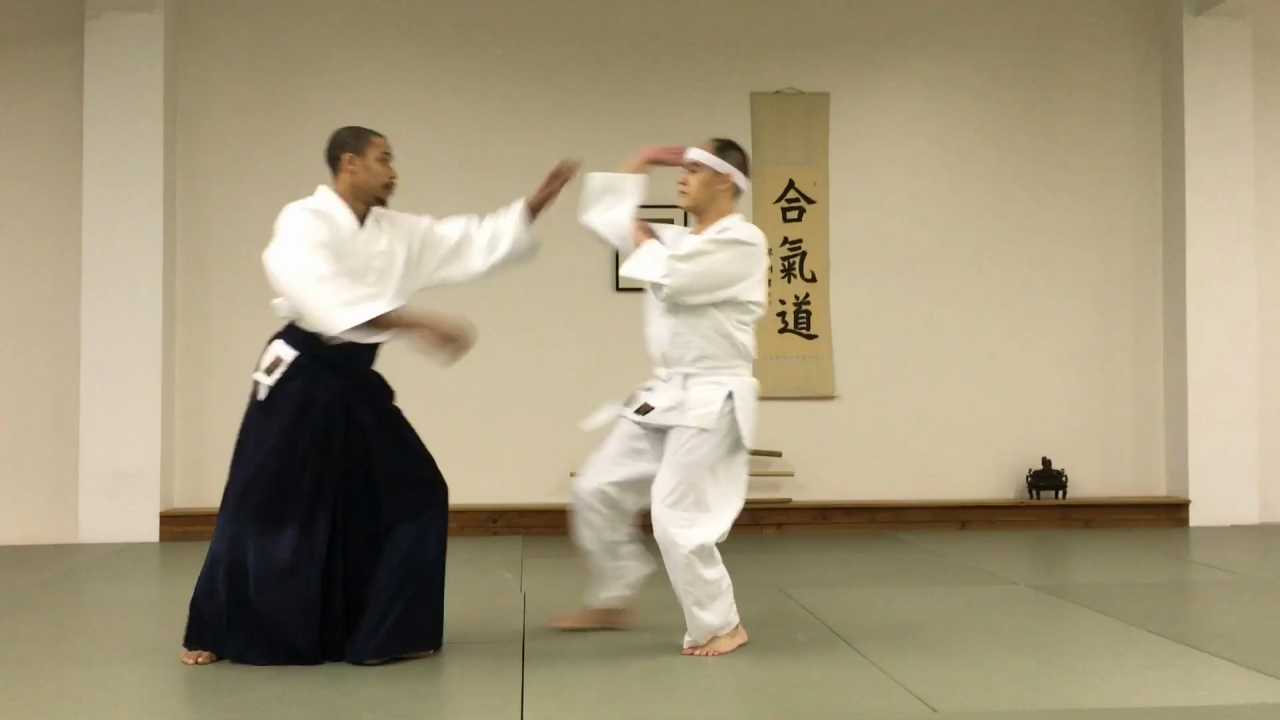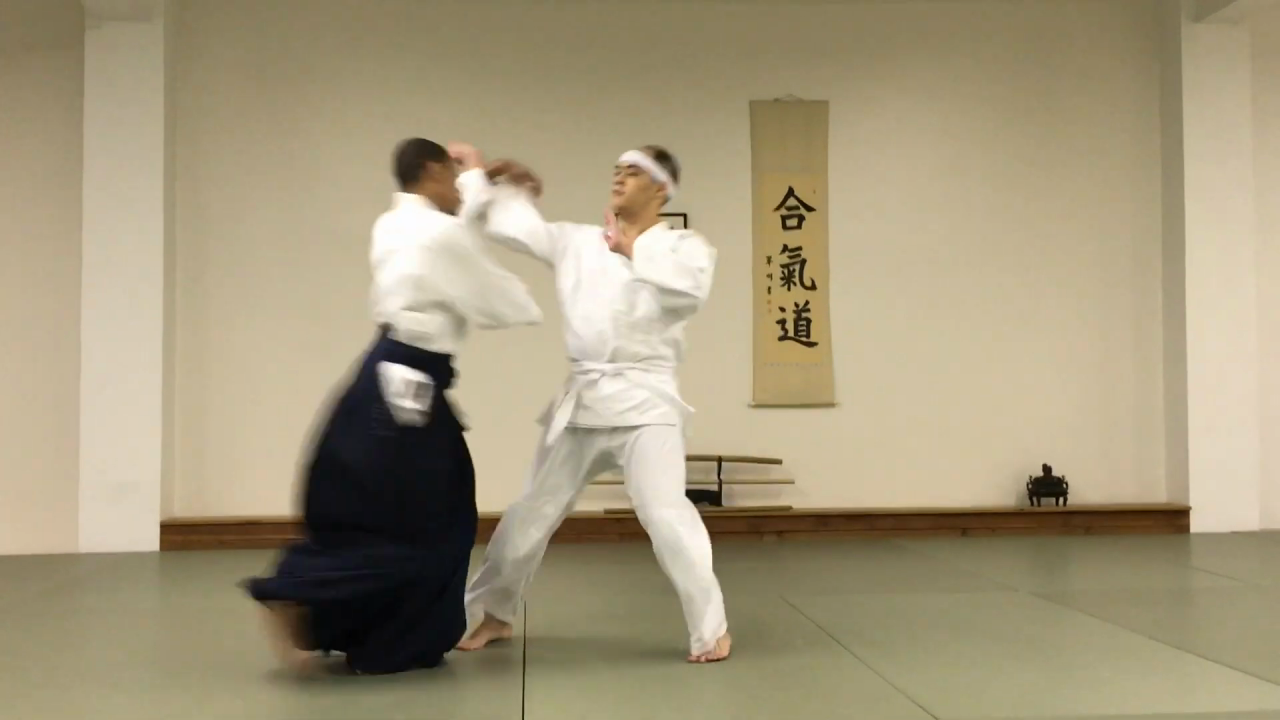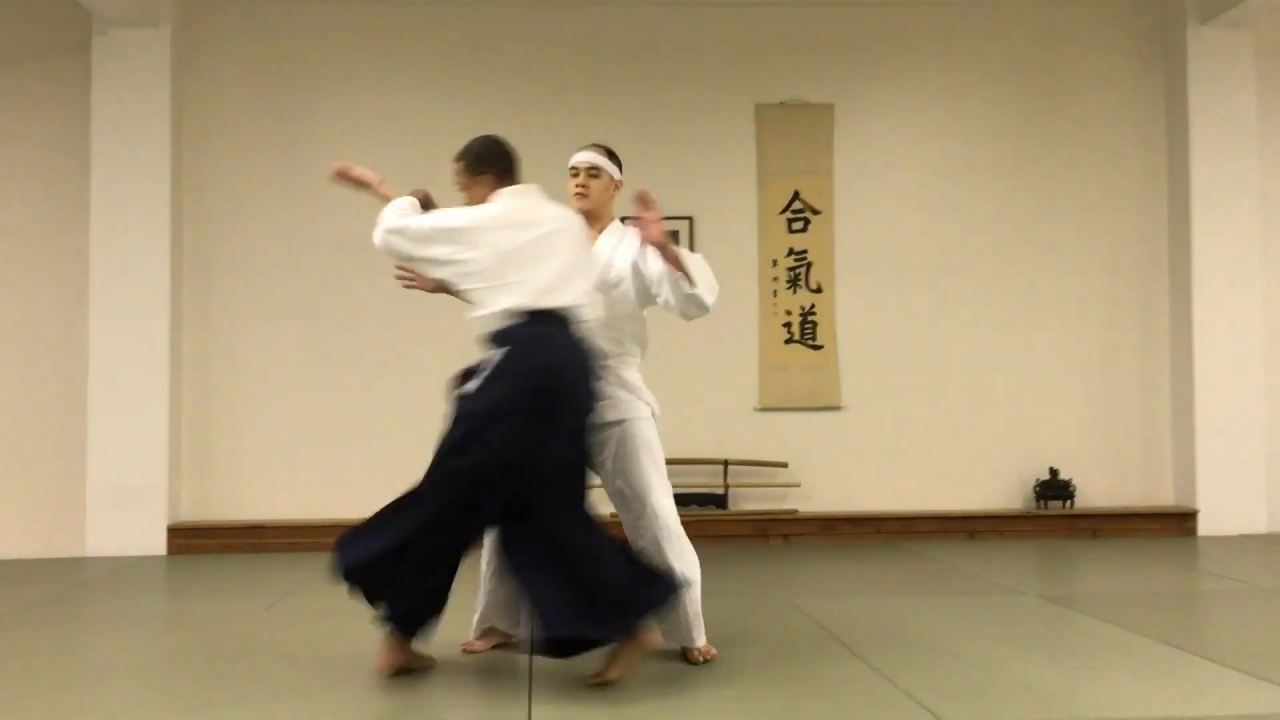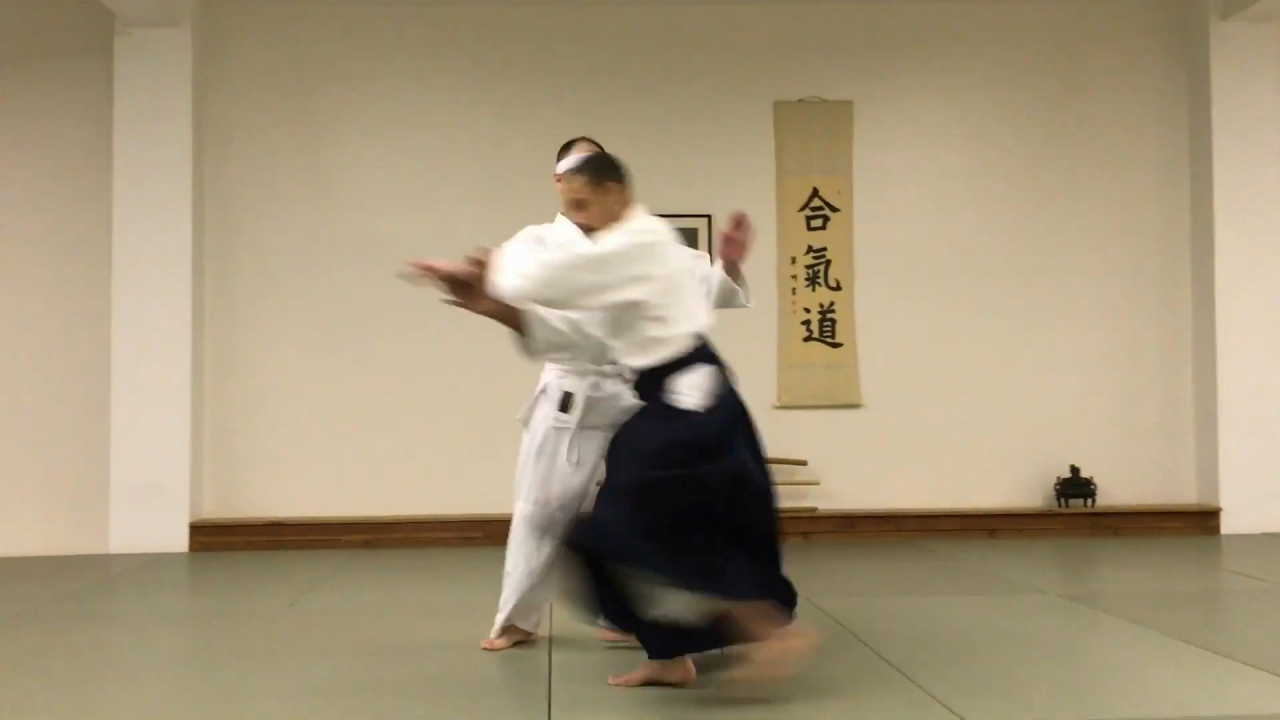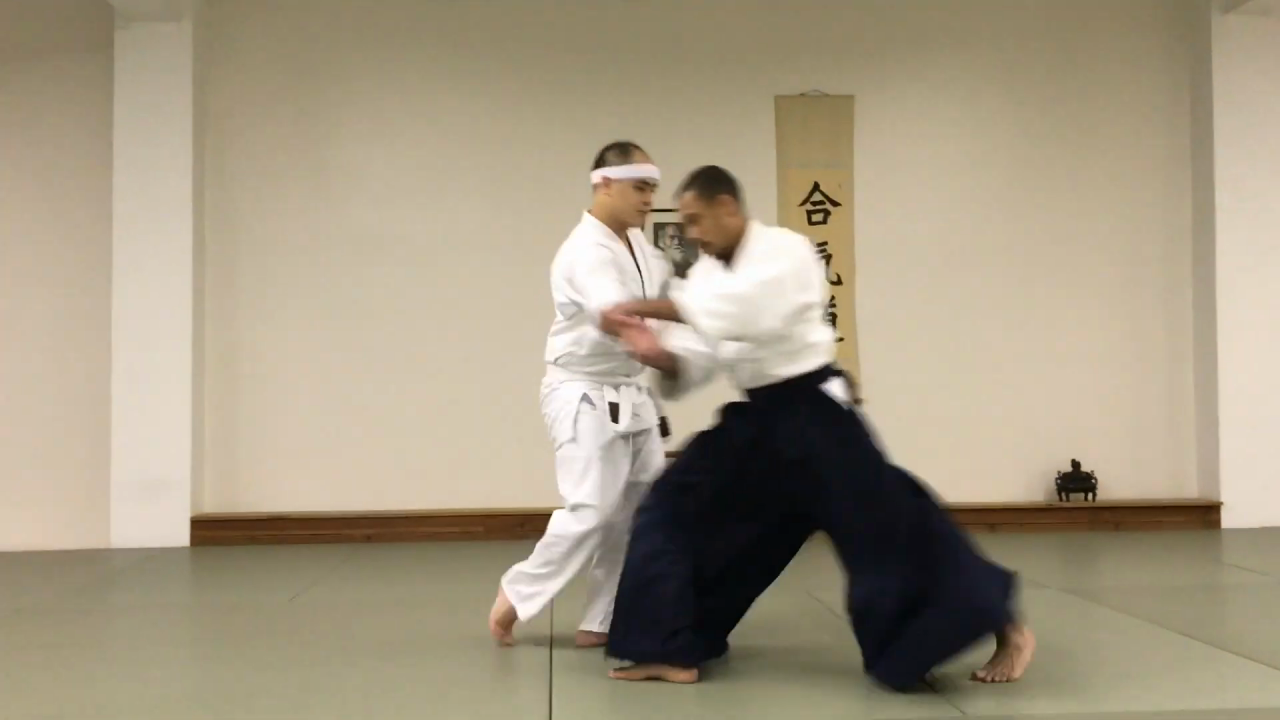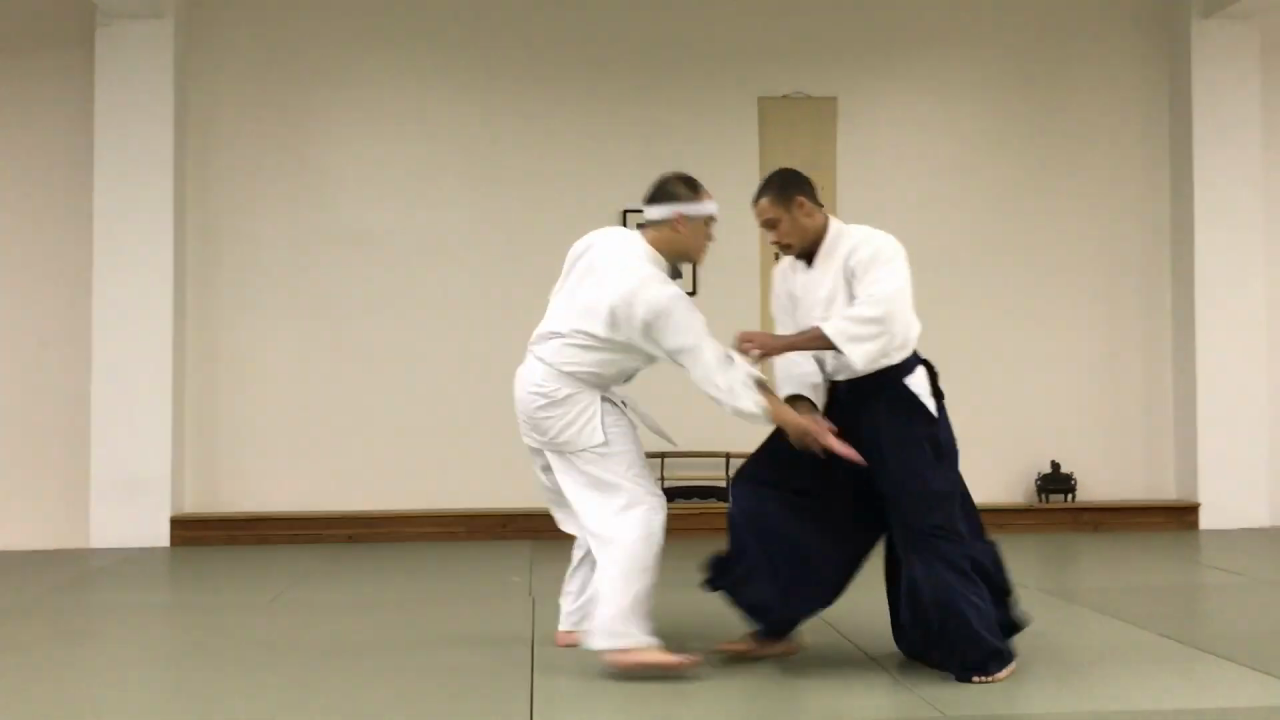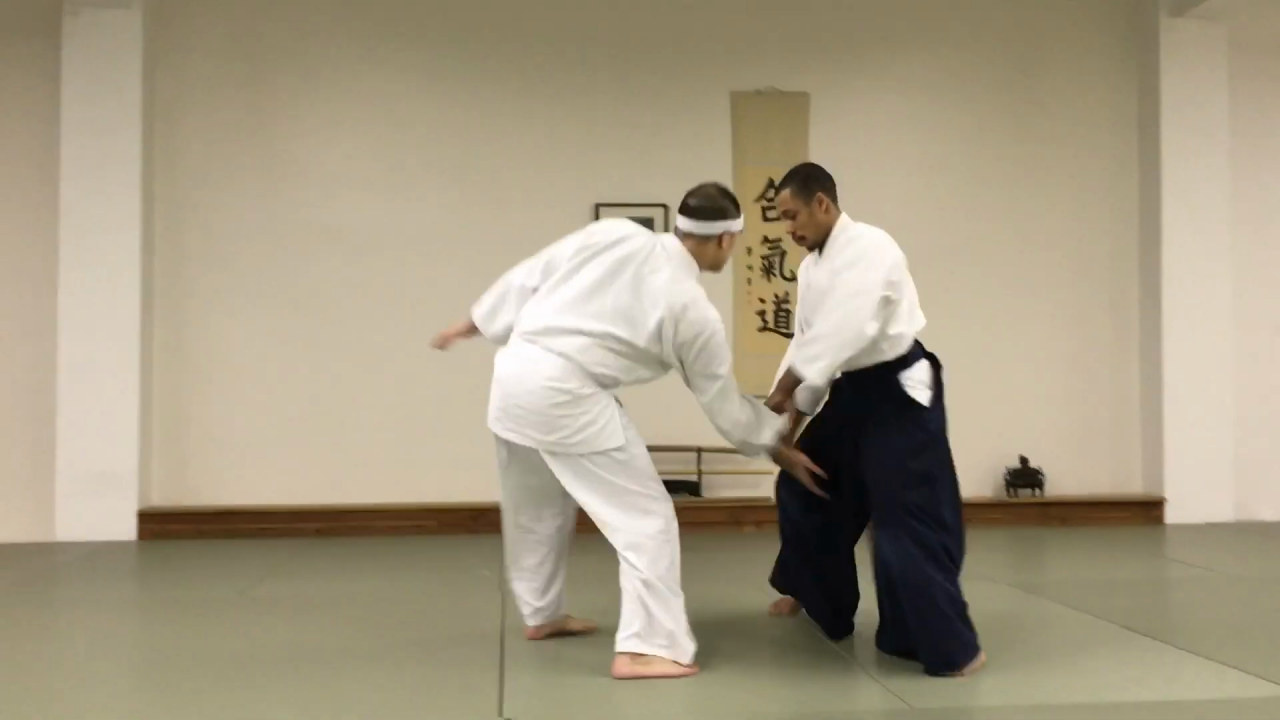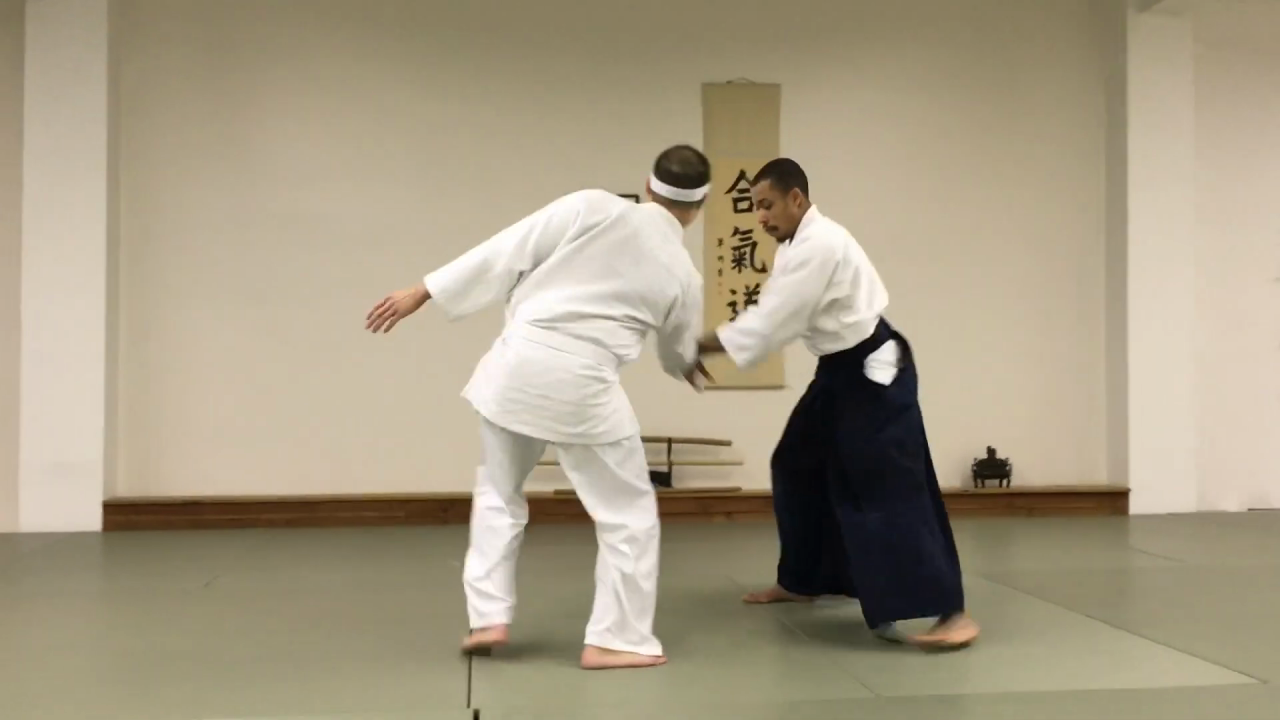
dt=0.2s
person 1, frame 1
left shoulder: (401, 231)
right shoulder: (303, 221)
left elbow: (470, 243)
right elbow: (328, 297)
left wrist: (535, 203)
right wrist: (415, 322)
left hip: (357, 380)
right hip: (302, 375)
left knee: (409, 499)
right knee: (266, 512)
left ankle: (382, 634)
right ankle: (220, 634)
person 1, frame 2
left shoulder: (397, 224)
right shoulder: (442, 235)
right elbow: (497, 304)
left wrist: (473, 170)
left hip: (402, 385)
right hip: (404, 387)
left knee: (436, 518)
right knee: (401, 527)
left ankle: (391, 646)
right ankle: (294, 601)
person 1, frame 3
left shoulder: (469, 225)
right shoulder: (560, 222)
left elbow: (397, 232)
left wrist: (378, 187)
left hip: (515, 366)
right hip: (562, 364)
left knee: (453, 498)
right knee: (547, 507)
left ankle: (401, 636)
right ankle: (623, 624)
person 1, frame 4
left shoulder: (639, 244)
right shoulder: (622, 249)
left elbow: (548, 276)
left wrist: (479, 268)
left hip: (691, 397)
right hip: (679, 397)
left knee: (632, 517)
right knee: (660, 522)
left ankle: (758, 624)
right ankle: (672, 653)
person 1, frame 5
left shoulder: (787, 253)
right shoulder: (706, 272)
left elbow: (740, 309)
right elbow: (696, 350)
left wrist: (643, 307)
right wrist: (659, 354)
left hip: (816, 410)
right hip: (761, 415)
left knee: (883, 519)
right knee: (678, 510)
left ankle: (1005, 628)
right ankle: (671, 653)
person 1, frame 6
left shoulder: (873, 248)
right shoulder: (787, 274)
left elbow: (878, 319)
right elbow: (803, 358)
left wrist: (789, 341)
right wrist: (802, 412)
left hip: (898, 400)
right hip: (842, 402)
left knee: (930, 522)
right knee: (766, 489)
left ankle: (983, 649)
right ankle: (777, 628)
person 1, frame 7
left shoulder: (866, 246)
right shoulder: (811, 268)
left elbow: (843, 330)
right elbow: (811, 344)
left wrist: (782, 389)
right wrist: (794, 416)
left hip: (899, 389)
right hip: (853, 391)
left knee: (911, 511)
right knee: (810, 487)
left ankle: (950, 646)
right ankle: (818, 597)
person 1, frame 8
left shoulder: (820, 244)
right shoulder: (796, 249)
left elbow: (773, 321)
right elbow: (777, 319)
left wrist: (699, 346)
right wrist: (706, 345)
left hip: (873, 371)
right hip: (839, 372)
left knee: (889, 484)
right knee: (799, 470)
left ankle: (948, 610)
right ankle: (801, 580)
person 2, frame 1
left shoulder: (742, 241)
right shoulder: (675, 239)
left elbow: (668, 279)
right elbow: (603, 214)
left wrist: (645, 243)
right wrist: (638, 165)
left hip: (711, 401)
right hip: (667, 398)
left knee: (678, 519)
right knee: (597, 491)
left ankle: (721, 624)
right ankle: (612, 600)
person 2, frame 2
left shoulder: (681, 245)
right shoulder: (577, 240)
left elbow: (683, 290)
right elbow: (503, 221)
left wrist: (631, 252)
right wrist: (490, 182)
left hip: (643, 401)
right hip: (580, 399)
left knee: (667, 517)
right knee: (533, 512)
left ankle: (710, 631)
right ankle: (494, 614)
person 2, frame 3
left shoulder: (640, 247)
left elbow: (695, 300)
left wrist: (665, 248)
right wrist: (446, 285)
left hip: (617, 399)
left knee: (654, 516)
left ankle: (689, 633)
right ankle: (501, 622)
person 2, frame 4
right shoulder: (537, 243)
left elbow: (711, 291)
right elbow: (537, 318)
left wrist: (731, 262)
right wrist: (499, 310)
left hip: (633, 394)
right hip: (568, 396)
right knee: (540, 512)
right ankle: (518, 620)
person 2, frame 5
left shoulder: (635, 244)
right shoulder: (589, 253)
left elbow: (663, 299)
right elbow: (613, 312)
left hip: (629, 397)
right hip: (587, 399)
left knee: (640, 513)
right knee: (592, 512)
left ankle: (606, 622)
right ankle: (519, 595)
person 2, frame 6
left shoulder: (602, 241)
right shoulder: (652, 294)
left elbow: (569, 301)
right elbow: (715, 368)
right wrist: (792, 420)
left hip: (545, 384)
right hip: (563, 398)
left knee: (593, 515)
right knee: (633, 511)
left ankle: (580, 620)
right ankle: (623, 637)
person 2, frame 7
left shoulder: (621, 236)
right shoulder: (695, 314)
left elbow: (529, 278)
right elbow: (724, 405)
left wrist: (473, 323)
right wrist: (777, 447)
left hip: (519, 375)
right hip: (566, 400)
left knee: (536, 508)
right knee: (643, 517)
left ankle: (541, 614)
right ankle: (644, 649)
person 2, frame 8
left shoulder: (591, 206)
right shoulder: (682, 278)
left elbow: (505, 252)
right elbow: (677, 354)
left wrist: (418, 294)
right wrist: (689, 364)
left hip: (513, 368)
right hip: (580, 387)
left knee: (498, 496)
right knee: (627, 508)
left ankle: (487, 618)
right ankle: (615, 639)
